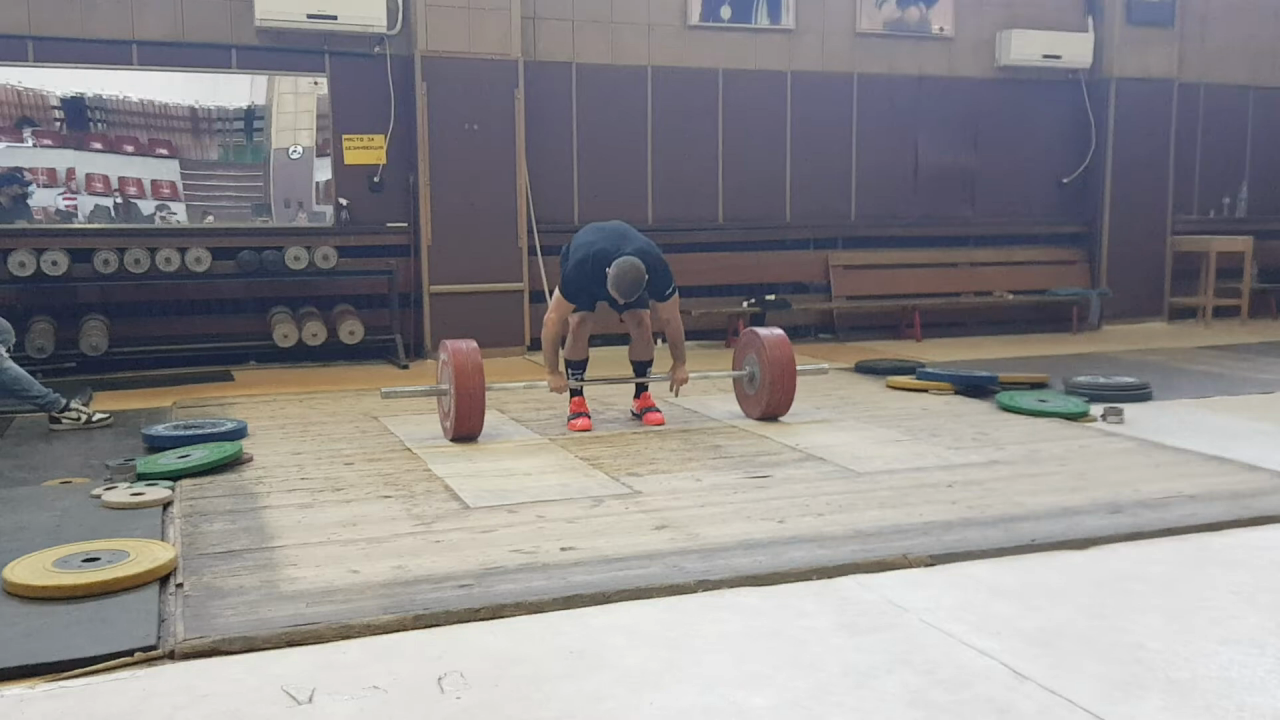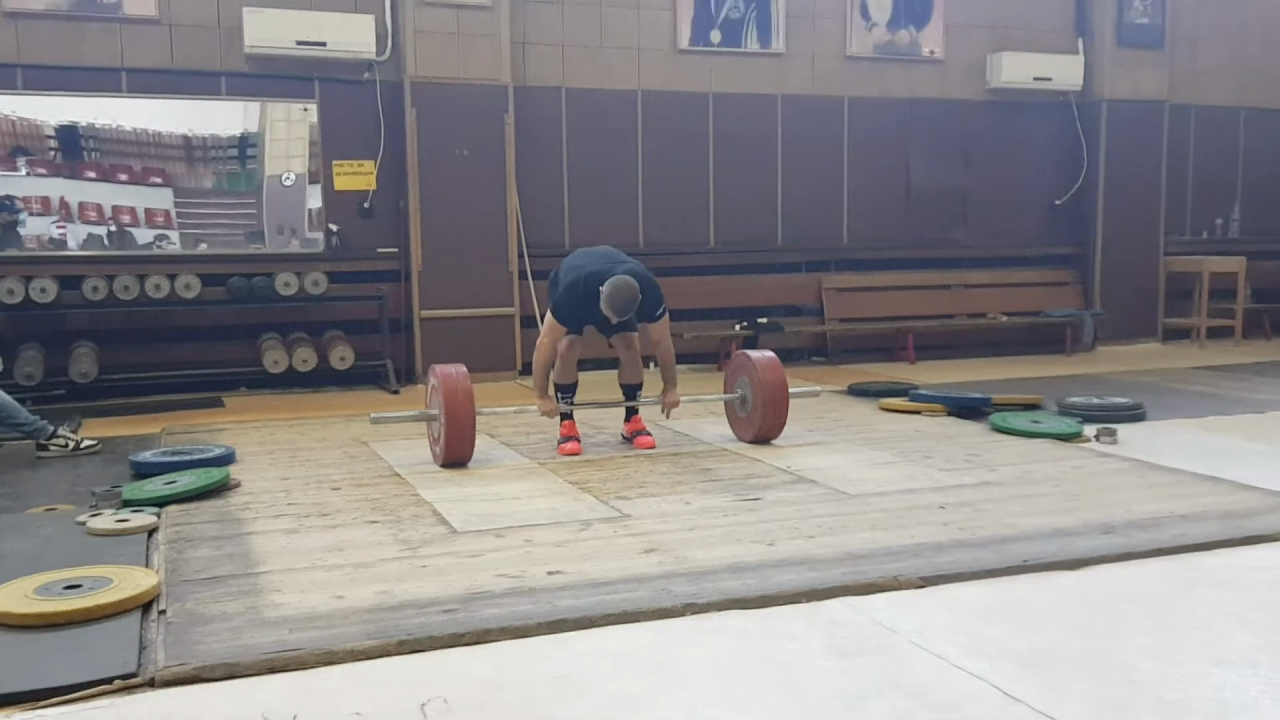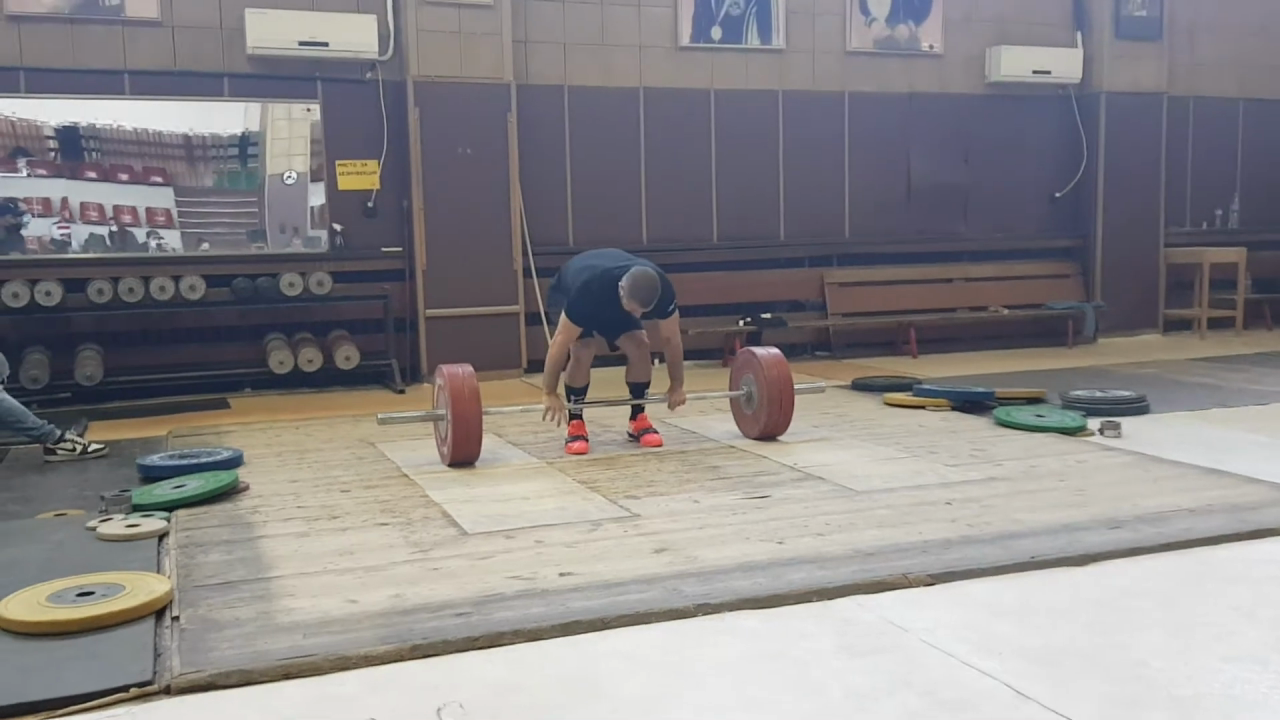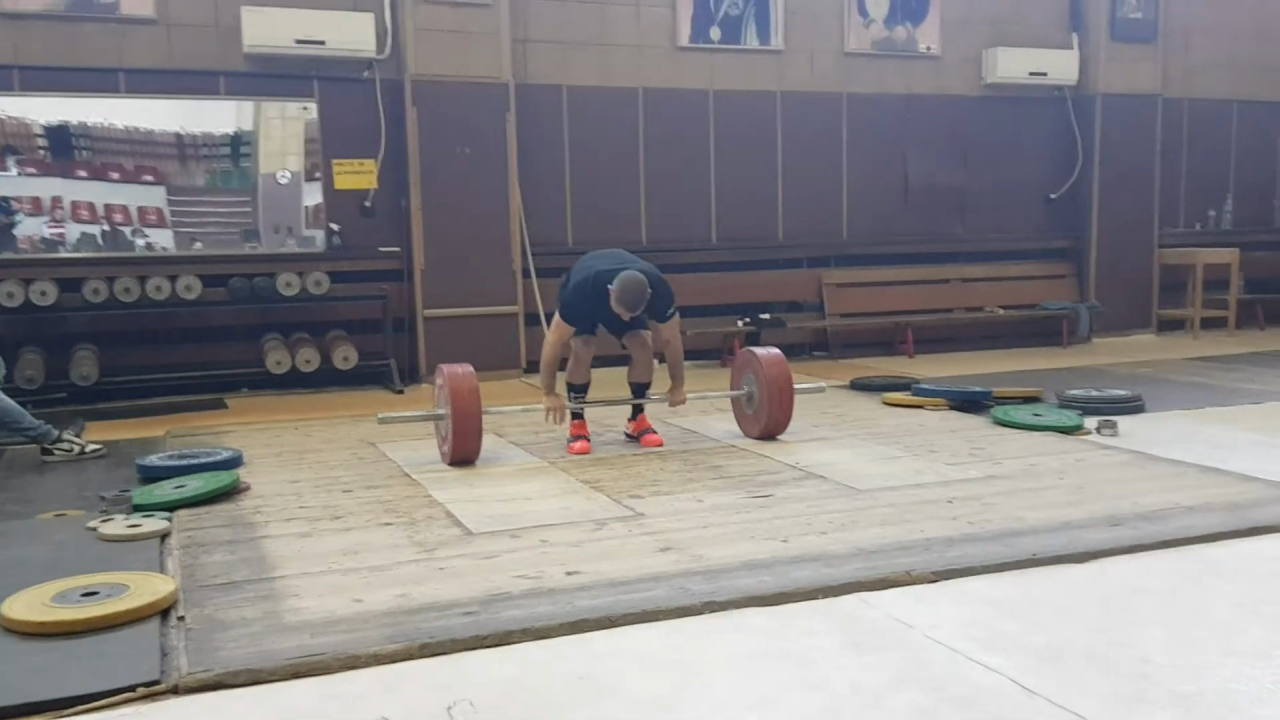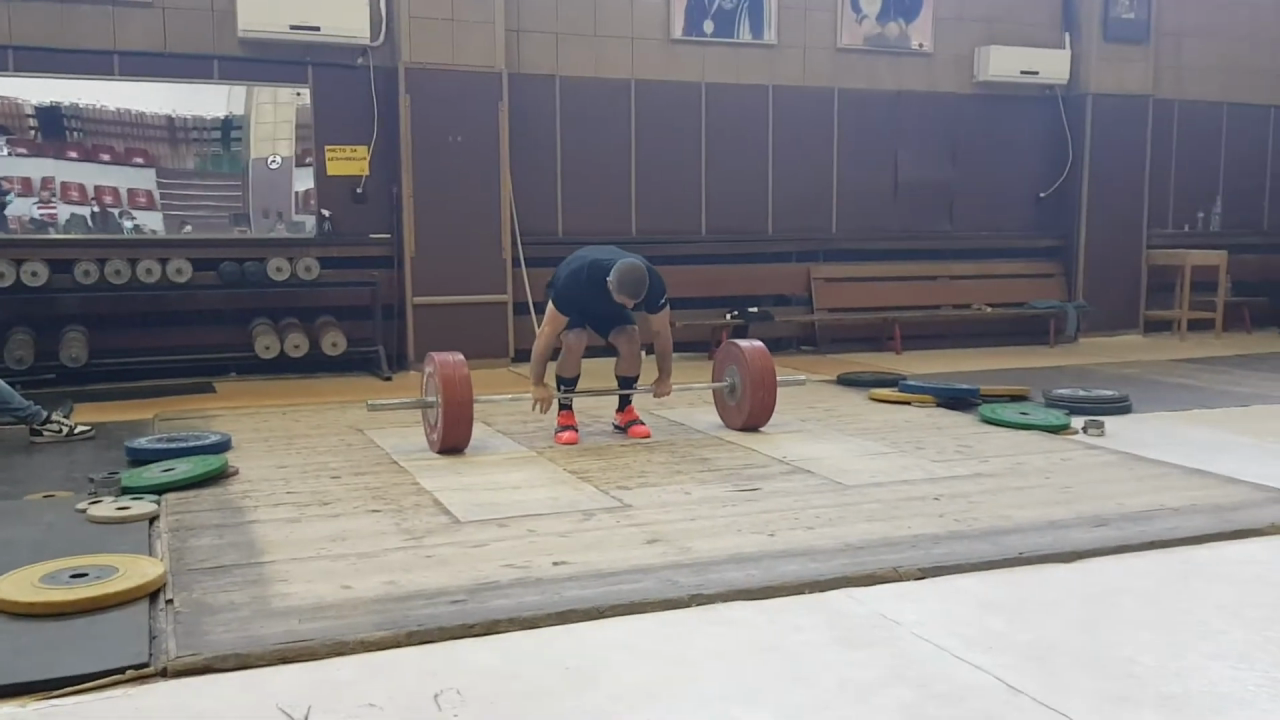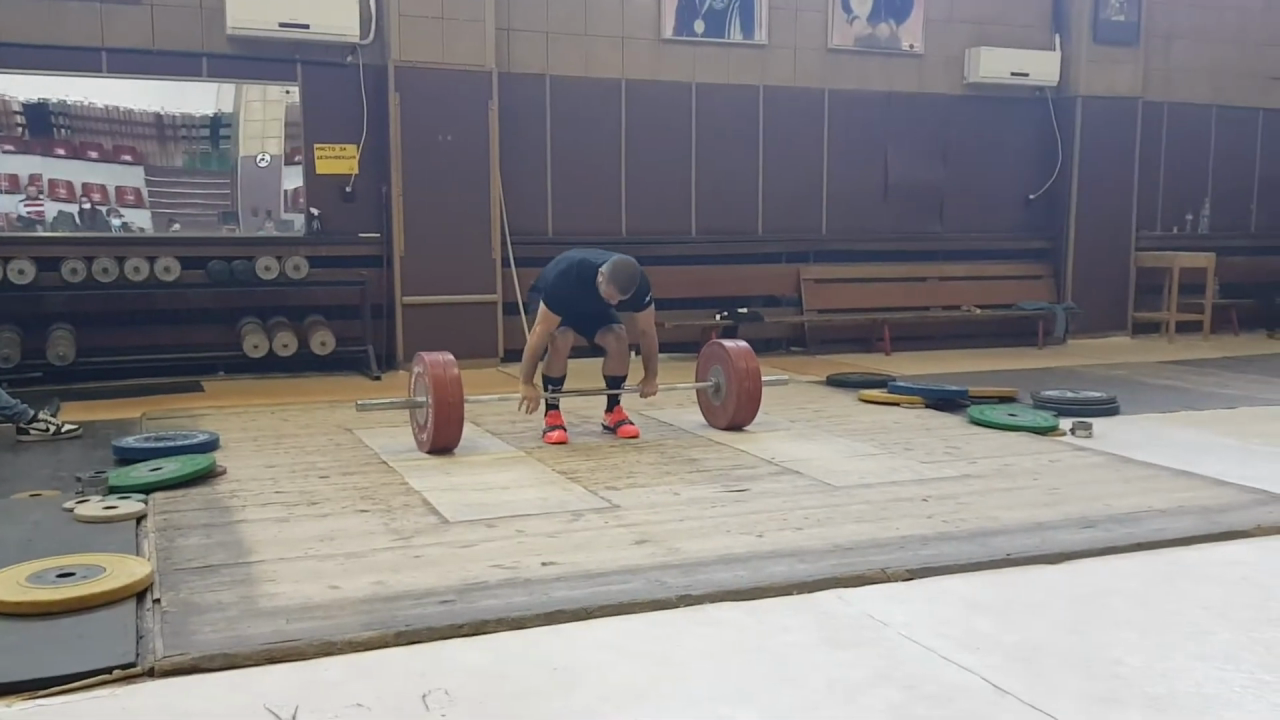
dt=0.5s
person 1, frame 1
left shoulder: (657, 270)
right shoulder: (580, 269)
left elbow: (670, 319)
right elbow: (552, 318)
left wrist: (679, 365)
right wrist: (553, 372)
right hip: (582, 259)
left knee: (642, 324)
right knee: (579, 325)
left ankle: (642, 399)
right ankle: (577, 402)
person 1, frame 2
left shoulder: (649, 292)
right shoulder: (572, 292)
left elbow: (661, 340)
right elbow: (546, 343)
left wrist: (670, 388)
right wrist: (542, 396)
left hip: (618, 296)
right hip: (570, 286)
left knee: (631, 348)
right knee: (567, 349)
left ankle: (632, 422)
right ankle: (567, 426)
person 1, frame 3
left shoulder: (661, 288)
right shoulder: (588, 288)
left elbow: (670, 338)
right elbow: (560, 341)
left wrist: (677, 386)
right wrist: (550, 393)
left hip: (613, 305)
right hip: (568, 292)
left knee: (640, 346)
right knee: (582, 351)
left ankle: (638, 420)
right ankle: (575, 425)
person 1, frame 4
left shoulder: (659, 290)
right shoulder: (581, 291)
left elbow: (671, 340)
right elbow: (554, 340)
left wrist: (677, 386)
right wrist: (549, 393)
left hip: (622, 299)
right hip: (584, 299)
left knee: (644, 347)
right knee: (581, 349)
left ankle: (637, 421)
right ankle: (577, 425)
person 1, frame 5
left shoulder: (652, 282)
right shoulder: (576, 279)
left elbow: (661, 331)
right elbow: (547, 332)
left wrist: (664, 377)
right wrist: (538, 384)
left hip: (608, 306)
right hip: (572, 301)
left knee: (631, 341)
right knee: (575, 342)
left ankle: (625, 412)
right ankle: (565, 416)
person 1, frame 6
left shoulder: (638, 284)
right shoulder: (567, 278)
left elbow: (647, 331)
right elbow: (540, 332)
left wrist: (650, 377)
right wrist: (526, 383)
left hip: (592, 307)
right hip: (547, 300)
left knee: (618, 339)
right knee: (561, 340)
left ankle: (614, 413)
right ankle: (552, 416)
